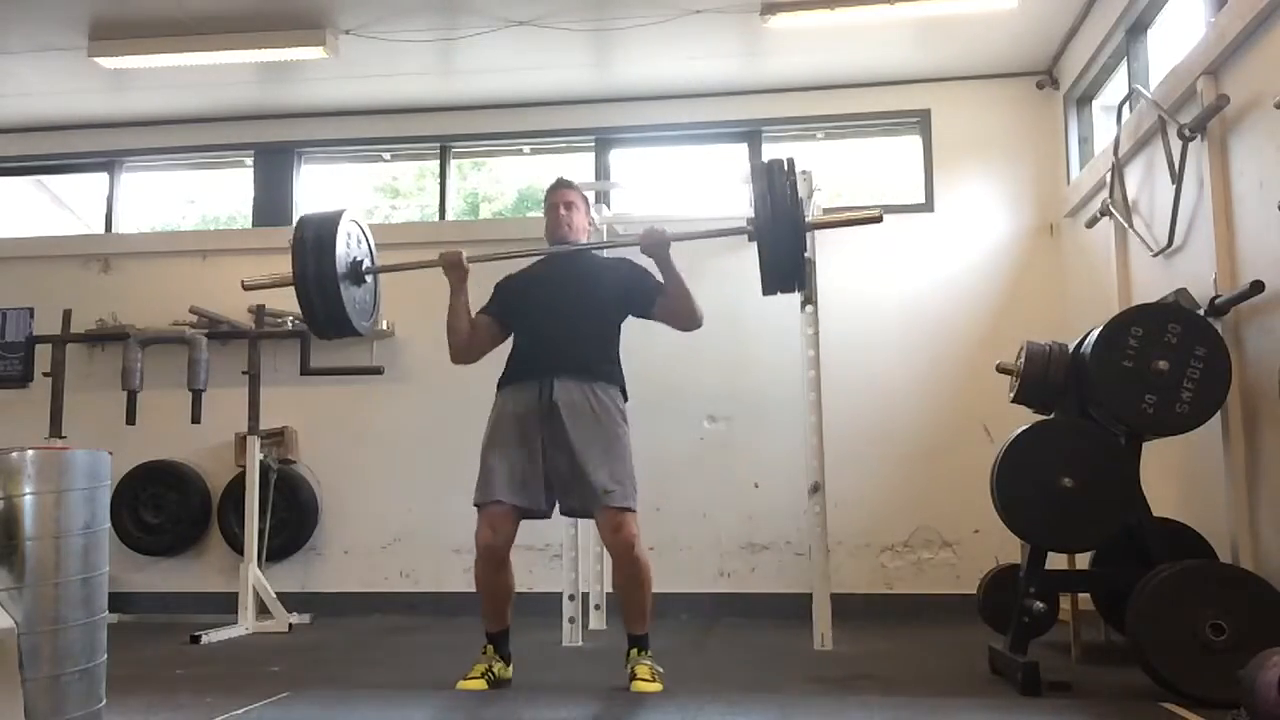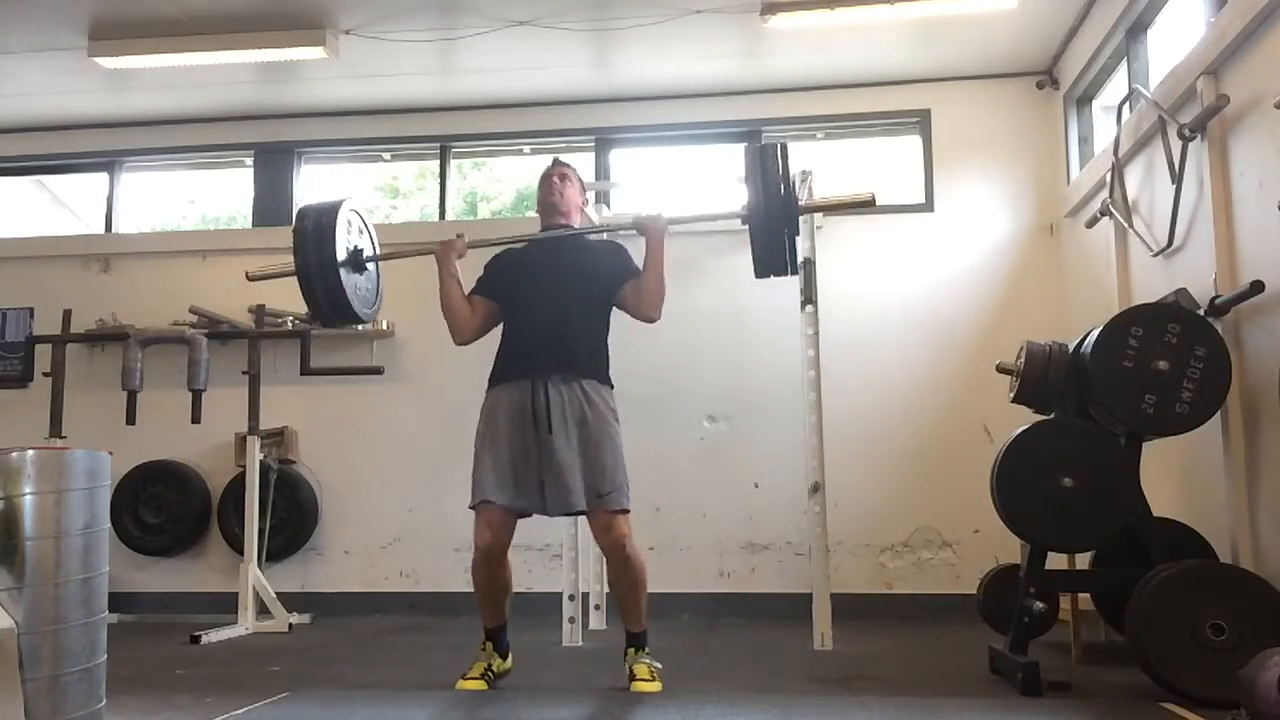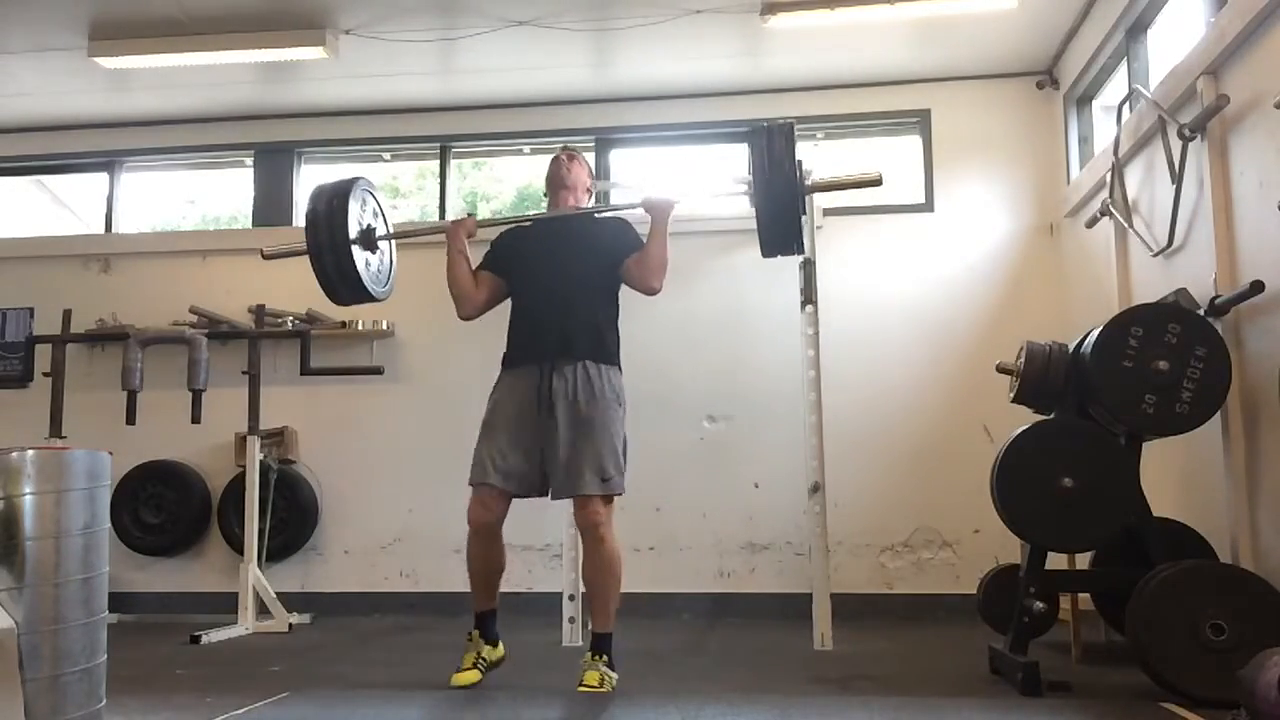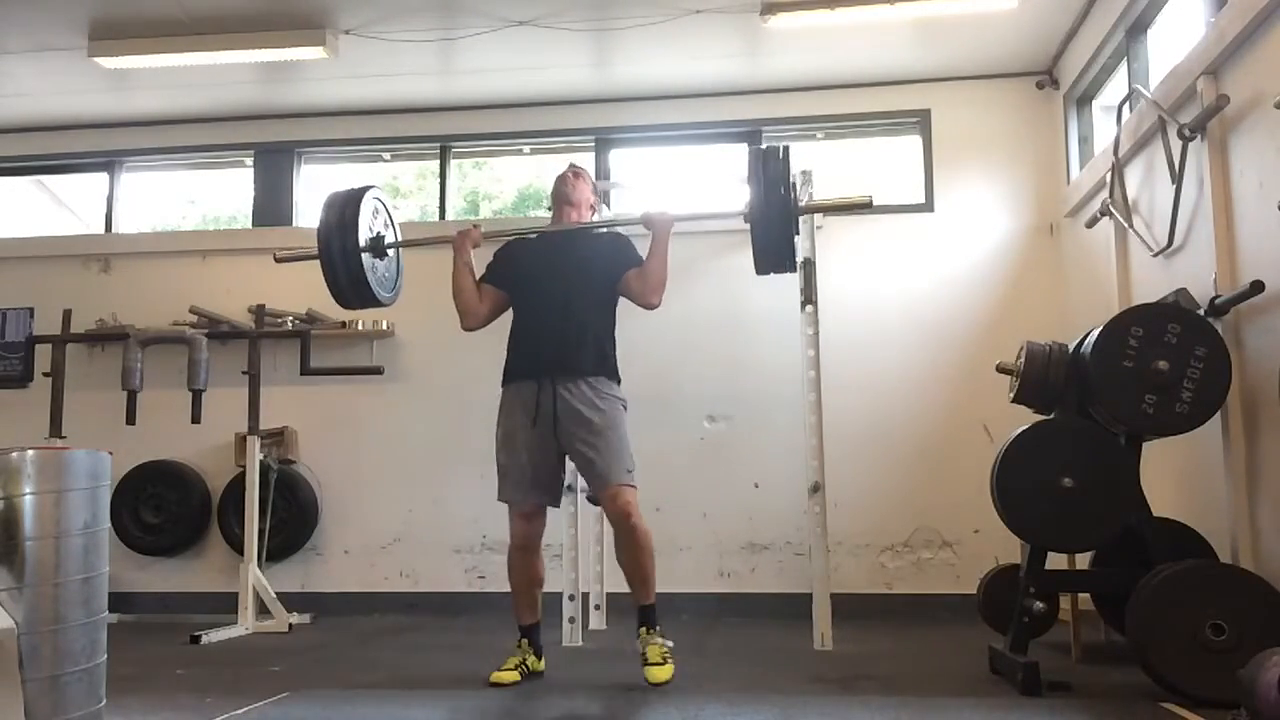
dt=0.5s
person 1, frame 1
left shoulder: (618, 272)
right shoulder: (518, 283)
left elbow: (689, 319)
right elbow: (463, 350)
left wrist: (664, 261)
right wrist: (457, 283)
left hip: (591, 396)
right hip: (519, 400)
left knee: (622, 535)
right knee: (491, 537)
left ankle: (640, 653)
right ankle: (496, 653)
person 1, frame 2
left shoulder: (606, 255)
right shoulder: (506, 262)
left elbow: (649, 308)
right elbow: (464, 329)
left wrist: (655, 242)
right wrist: (447, 266)
left hip: (581, 394)
right hip: (510, 398)
left knee: (616, 536)
right knee: (489, 537)
left ankle: (639, 651)
right ankle: (495, 649)
person 1, frame 3
left shoulder: (611, 231)
right shoulder: (514, 241)
left elbow: (650, 279)
right elbow: (469, 304)
left wrist: (659, 218)
right wrist: (457, 244)
left hip: (589, 378)
right hip: (521, 380)
left knee: (594, 518)
right knee: (483, 512)
left ankle: (601, 655)
right ankle: (485, 637)
person 1, frame 4
left shoulder: (610, 246)
right shoulder: (515, 253)
left elbow: (649, 295)
right elbow: (472, 315)
left wrist: (661, 234)
right wrist: (463, 253)
left hip: (591, 387)
right hip: (526, 393)
left knee: (624, 508)
right knee: (524, 528)
left ankle: (651, 633)
right ankle: (529, 647)
